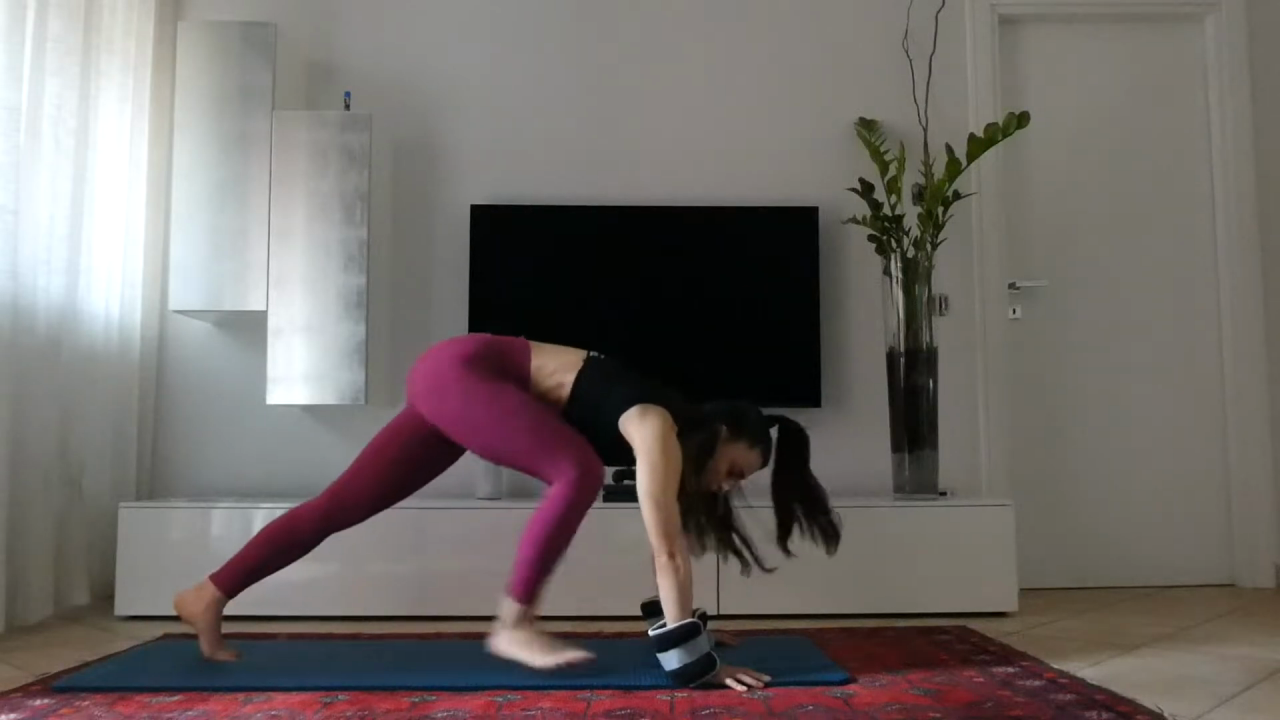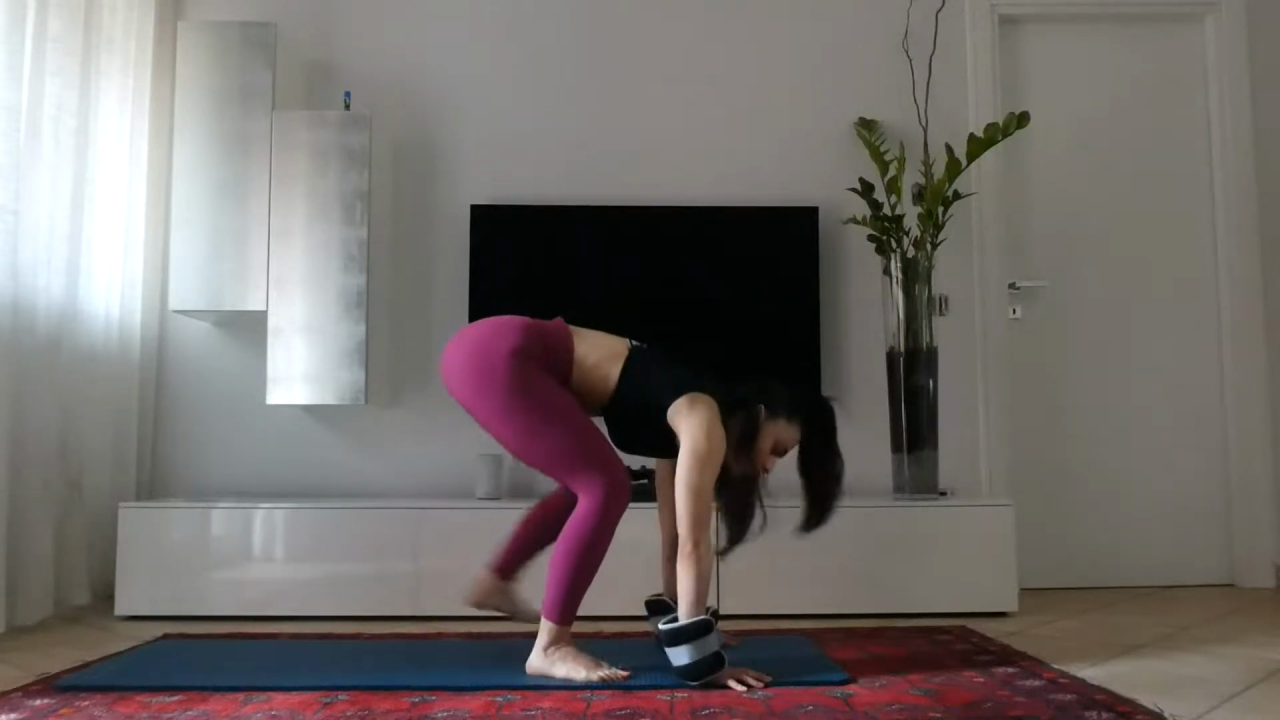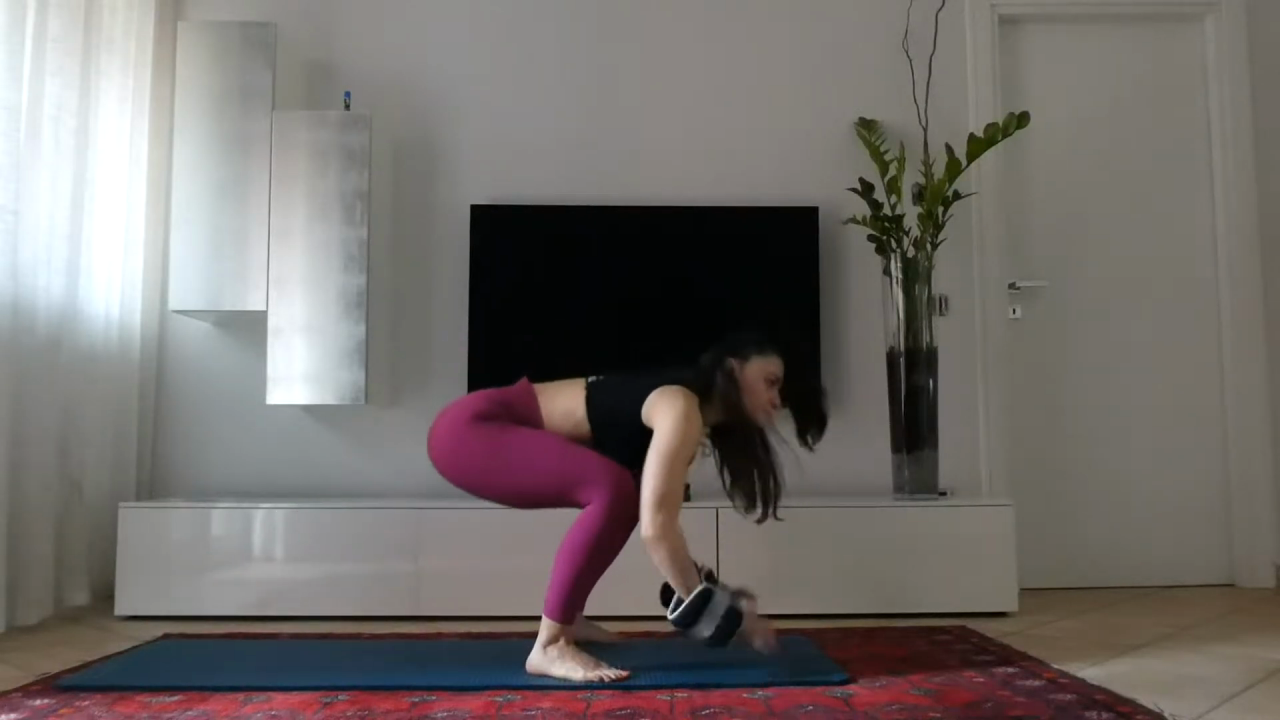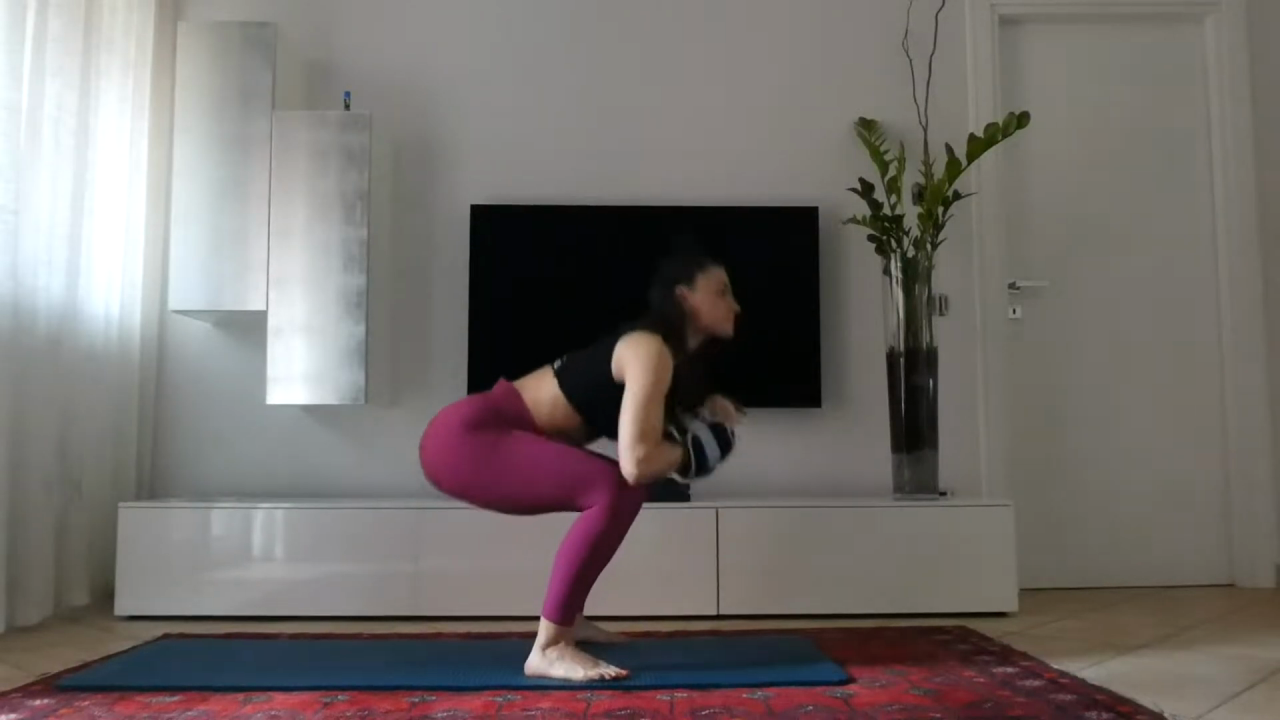
dt=0.4s
person 1, frame 1
left shoulder: (677, 439)
right shoulder: (661, 433)
left elbow: (670, 549)
right elbow: (666, 554)
left wrist: (685, 640)
right wrist: (694, 660)
left hip: (460, 378)
right hip: (457, 369)
left knee: (341, 504)
right knee: (578, 473)
left ankle: (208, 597)
right ankle: (512, 624)
person 1, frame 2
left shoulder: (690, 428)
right shoulder: (704, 422)
left elbow: (674, 537)
right elbow: (690, 545)
left wrist: (678, 621)
left hip: (520, 359)
right hip: (490, 355)
left knee: (588, 488)
right knee: (603, 488)
left ankle: (496, 581)
right ankle: (548, 647)
person 1, frame 3
left shoulder: (701, 417)
right shoulder: (681, 409)
left elbow: (658, 515)
right elbow: (656, 524)
left wrist: (702, 593)
right wrist: (714, 608)
left hip: (498, 425)
right hip: (468, 426)
left knee: (628, 489)
right knee: (611, 489)
left ankle: (565, 616)
right ankle: (550, 644)
person 1, frame 4
left shoulder: (665, 352)
right shoulder: (650, 351)
left elbow: (640, 444)
right elbow: (638, 462)
left wrist: (699, 422)
right wrist: (701, 445)
left hip: (482, 435)
right hip: (461, 440)
left knee: (609, 488)
right knee: (614, 490)
left ankle: (564, 618)
right ankle: (549, 646)
